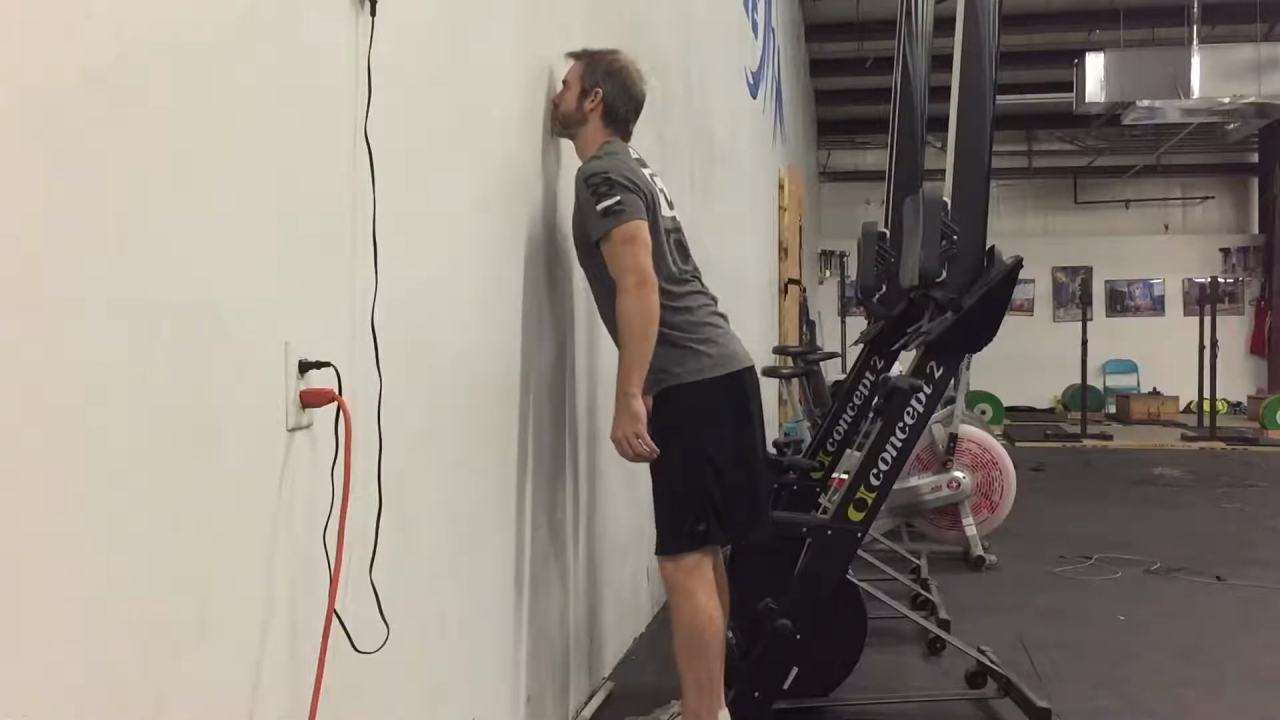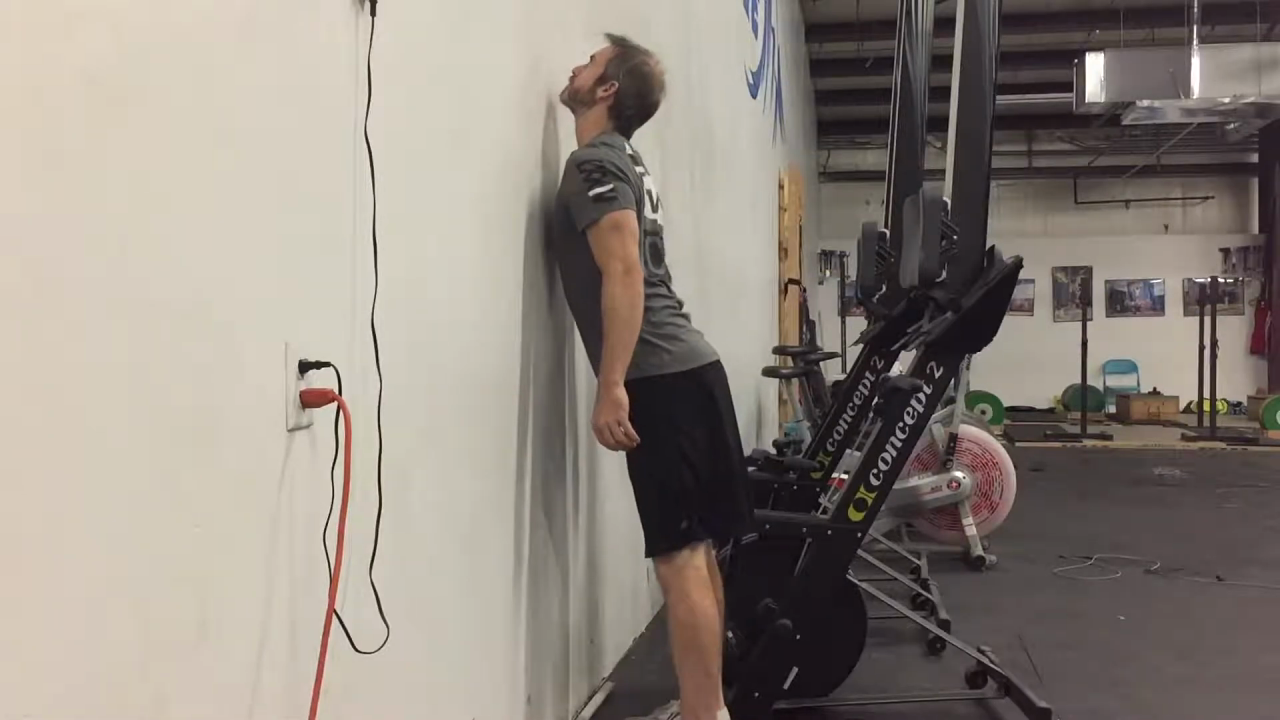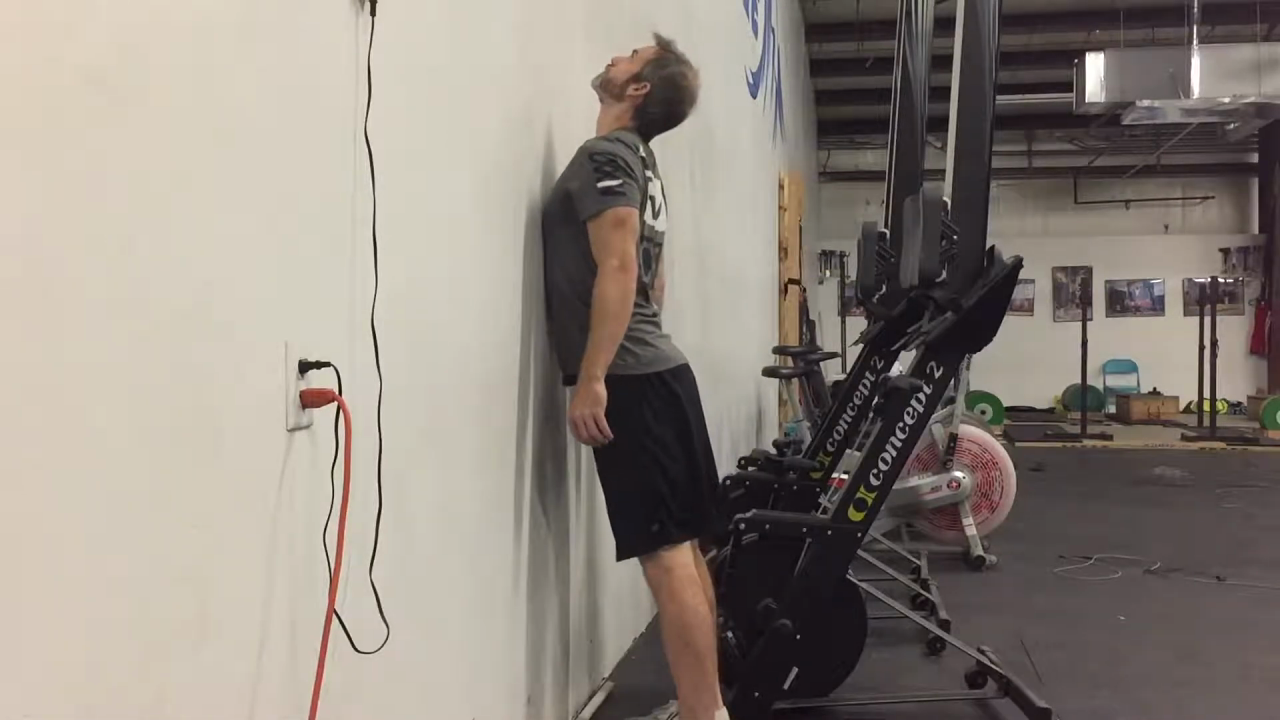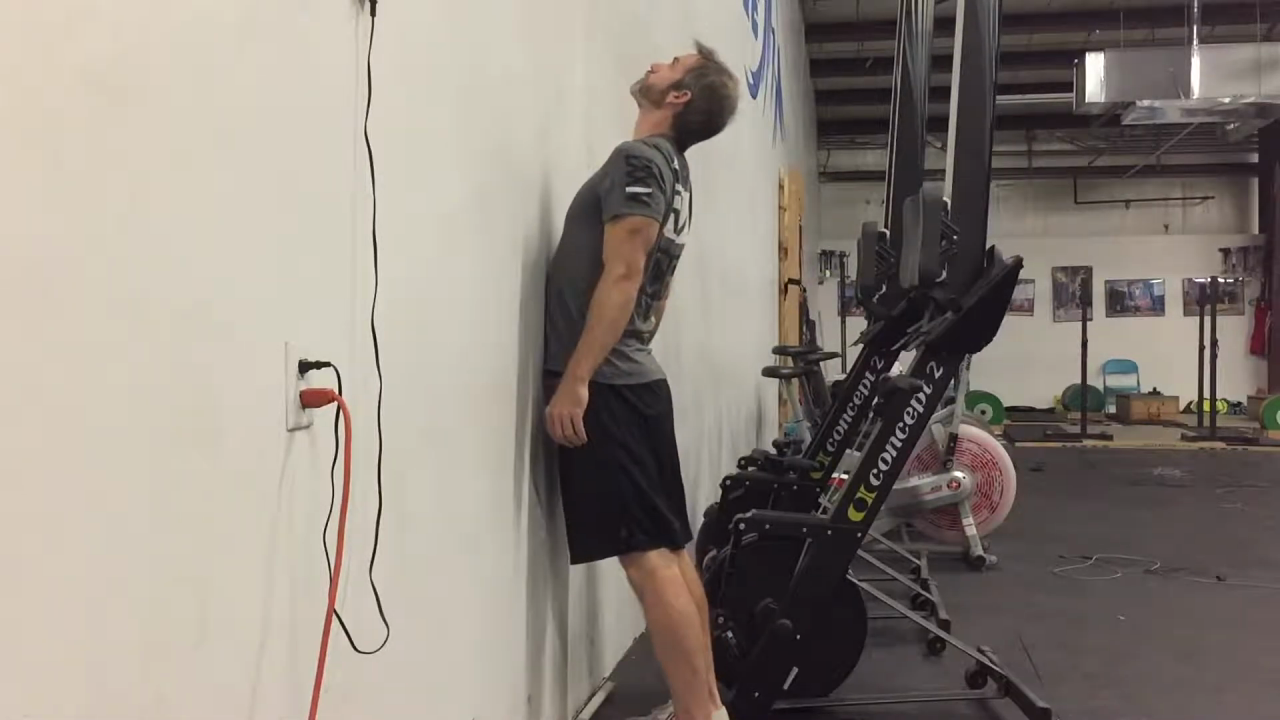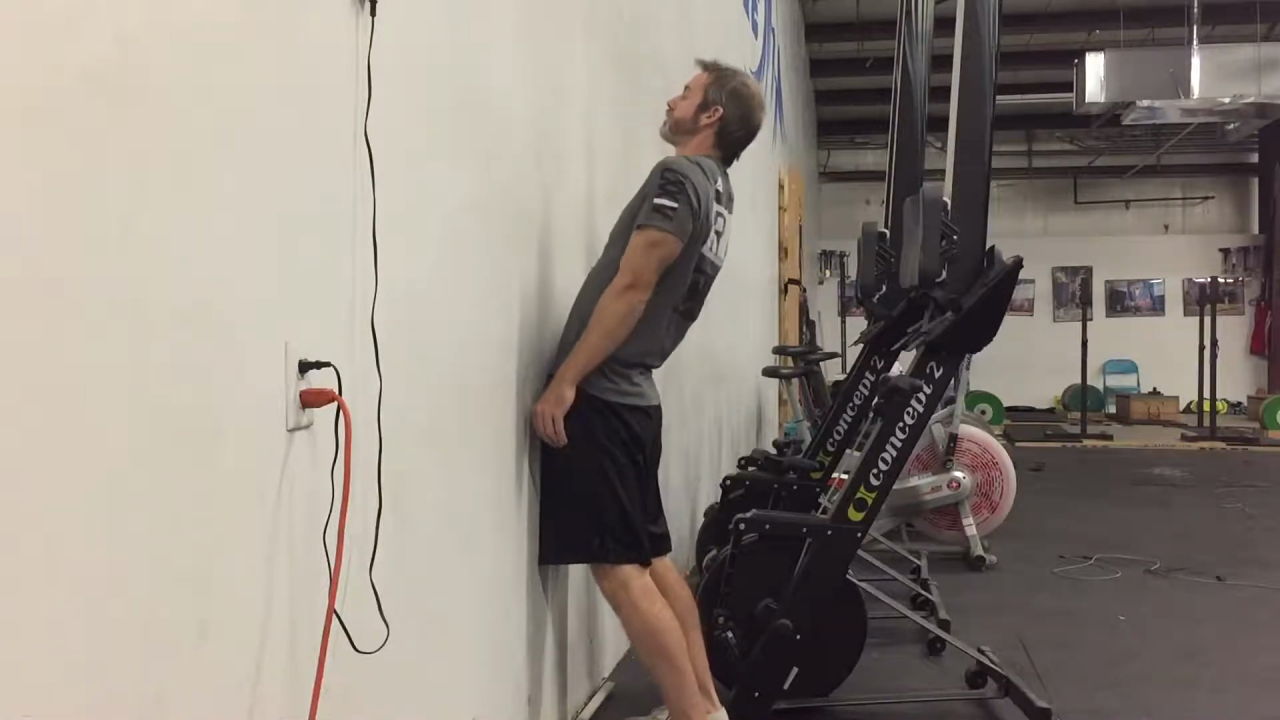
dt=1s
person 1, frame 1
left shoulder: (603, 175)
right shoulder: (630, 168)
left elbow: (639, 285)
left wrist: (628, 401)
right wrist: (648, 390)
left hip: (696, 384)
right hip: (716, 372)
left knee: (684, 562)
right knee: (701, 554)
person 1, frame 2
left shoulder: (593, 163)
right shoulder: (623, 161)
left elbow: (623, 274)
left wrist: (610, 386)
left hip: (661, 379)
right hip: (687, 368)
left knee: (679, 555)
right knee: (695, 549)
person 1, frame 3
left shoulder: (605, 156)
right shoulder: (638, 163)
left elbow: (617, 269)
left wrist: (592, 379)
left hip: (630, 381)
right hip: (657, 371)
left knee: (664, 552)
right knee: (681, 547)
person 1, frame 4
left shoulder: (638, 159)
right shoulder: (671, 170)
left elbow: (621, 277)
left wrist: (574, 380)
left hip: (605, 388)
right hip: (635, 381)
left knee: (645, 555)
right knee: (667, 550)
person 1, frame 5
left shoulder: (679, 176)
right shoulder: (716, 190)
left elbow: (631, 288)
left wrist: (563, 381)
left hip: (600, 396)
right hip: (631, 396)
left knee: (618, 567)
right knee: (649, 557)
